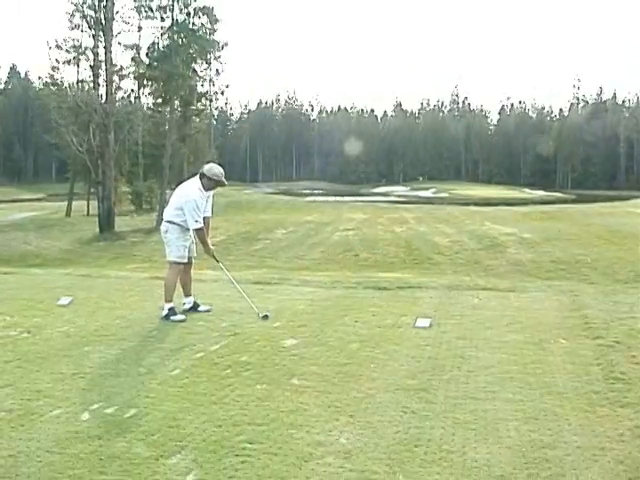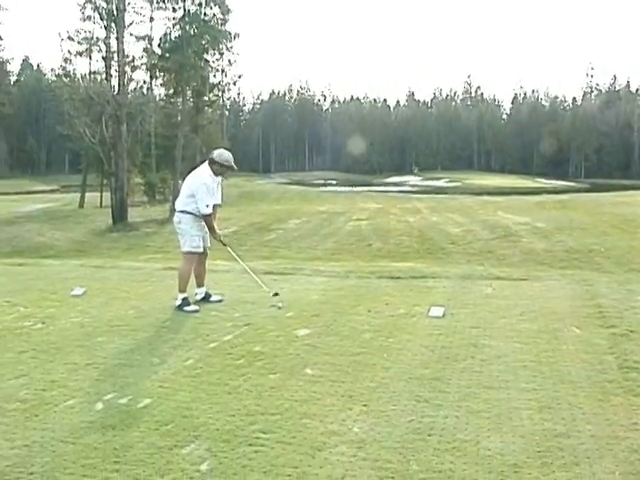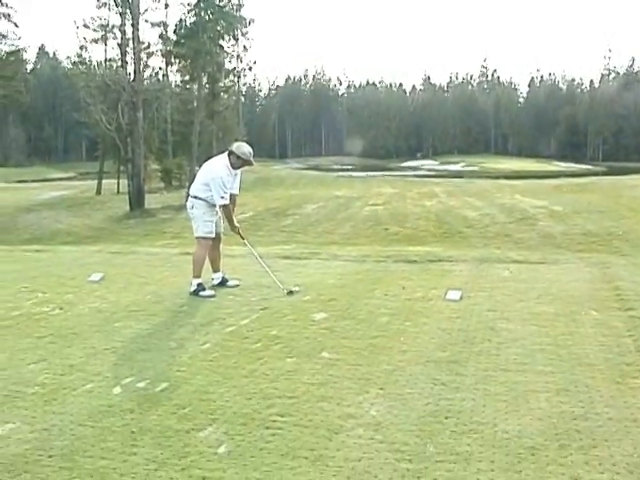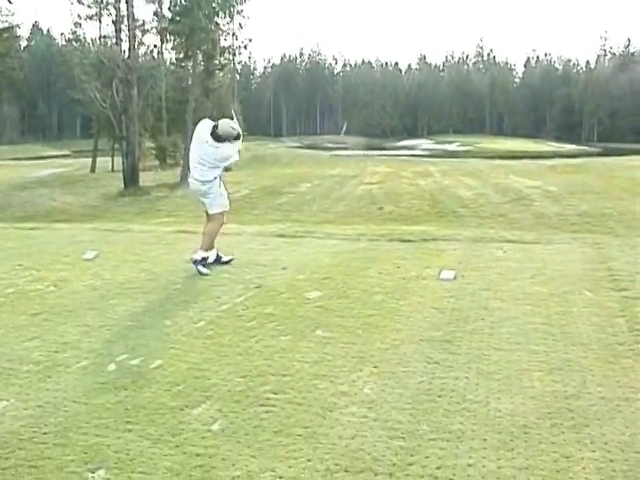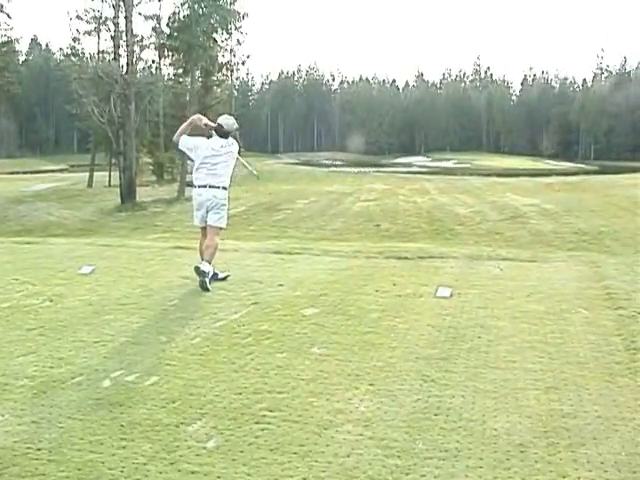
dt=1s
person 1, frame 1
left shoulder: (206, 188)
right shoulder: (192, 194)
left elbow: (206, 215)
right elbow: (197, 225)
left wrist: (207, 240)
right wrist: (206, 246)
left hip: (185, 228)
right hip: (174, 228)
left knee: (188, 265)
right knee: (176, 267)
left ankle: (189, 302)
right ankle: (168, 309)
person 1, frame 2
left shoulder: (216, 176)
right shoulder: (203, 180)
left elbow: (215, 203)
right elbow: (206, 211)
left wrist: (213, 226)
right wrist: (213, 231)
left hip: (198, 218)
right hip: (187, 219)
left knee: (202, 256)
right knee: (190, 258)
left ankle: (201, 293)
right ankle: (181, 299)
person 1, frame 3
left shoulder: (235, 167)
right shoulder: (219, 170)
left elbow: (233, 194)
right elbow: (223, 202)
left wrist: (232, 218)
right wrist: (232, 223)
left hip: (212, 205)
right hip: (200, 204)
left knee: (216, 241)
right knee: (204, 244)
left ankle: (218, 277)
right ankle: (196, 284)
person 1, frame 4
left shoulder: (203, 127)
right shoulder: (227, 149)
right elbow: (234, 156)
right wrist: (237, 145)
left hip: (196, 181)
right hip: (210, 184)
left knee: (212, 220)
right knee: (218, 220)
left ankle: (212, 254)
right ankle: (200, 256)
person 1, frame 5
left shoulder: (201, 143)
right shoulder: (233, 146)
left elbow: (177, 139)
right elbow: (223, 137)
left wrist: (191, 121)
right wrist: (208, 123)
left hip: (199, 192)
right hip: (219, 194)
left knee: (204, 233)
right knee: (213, 234)
left ankle: (208, 271)
right ankle: (205, 268)
